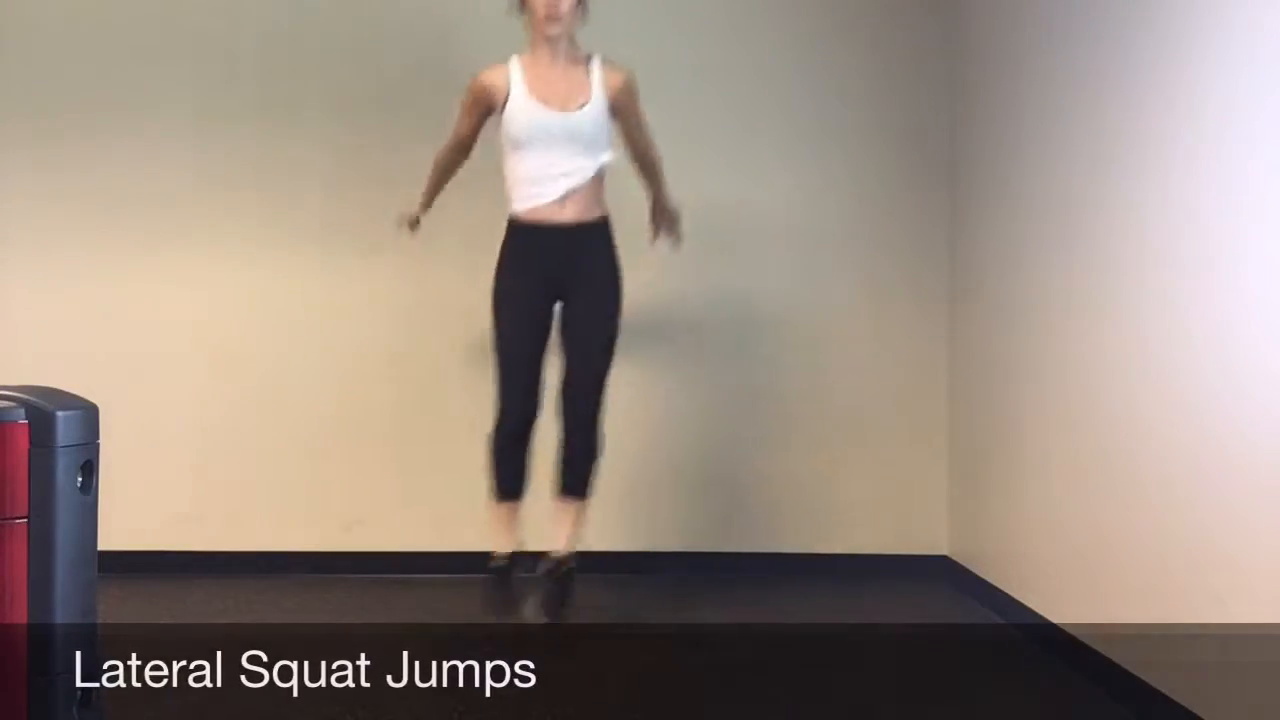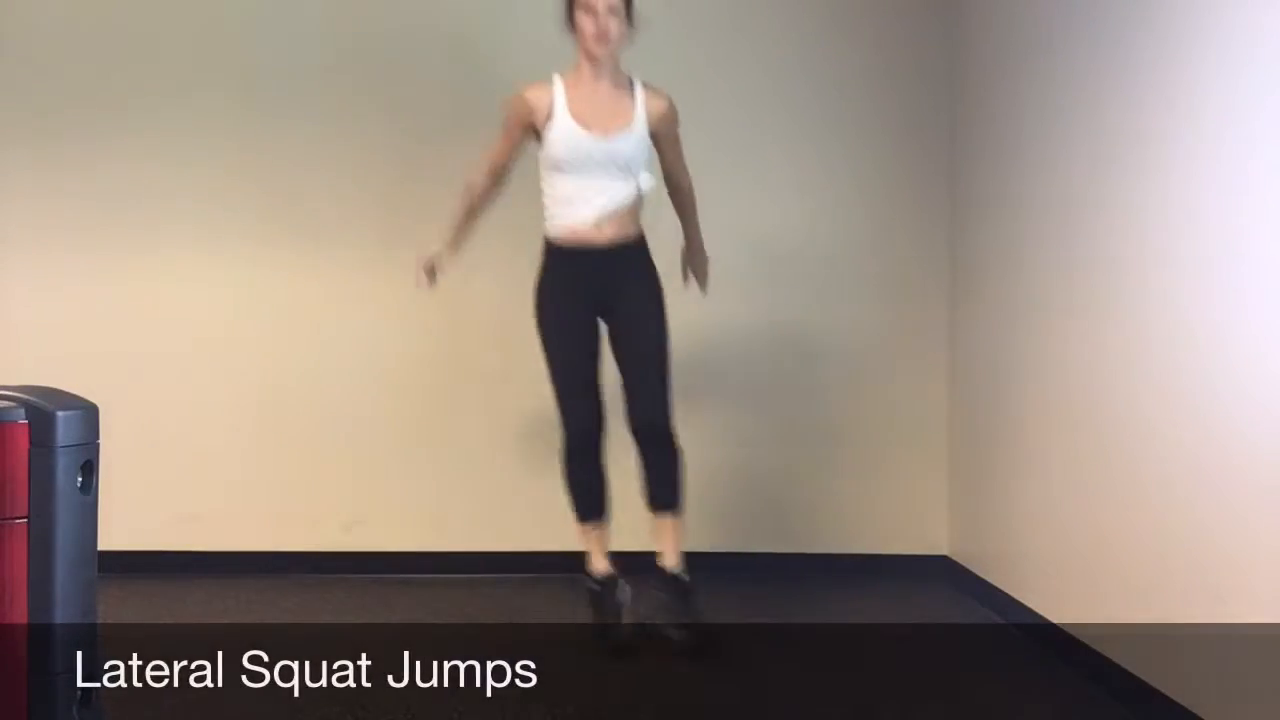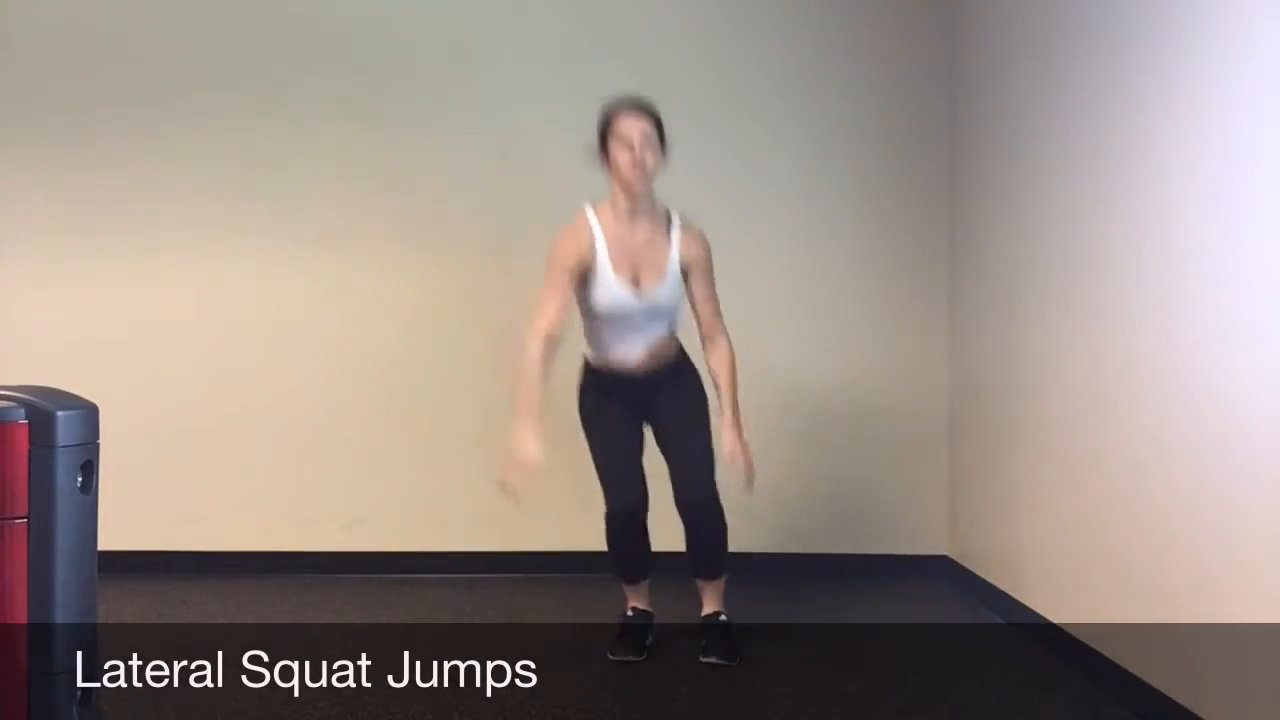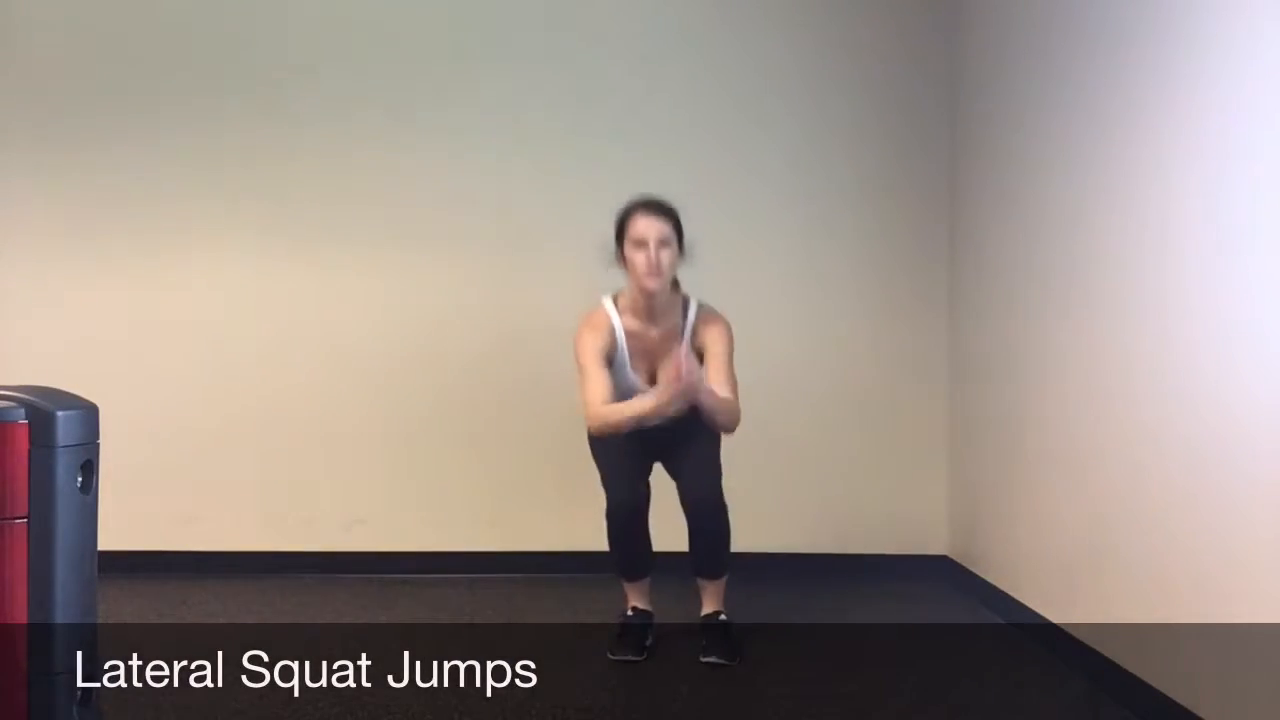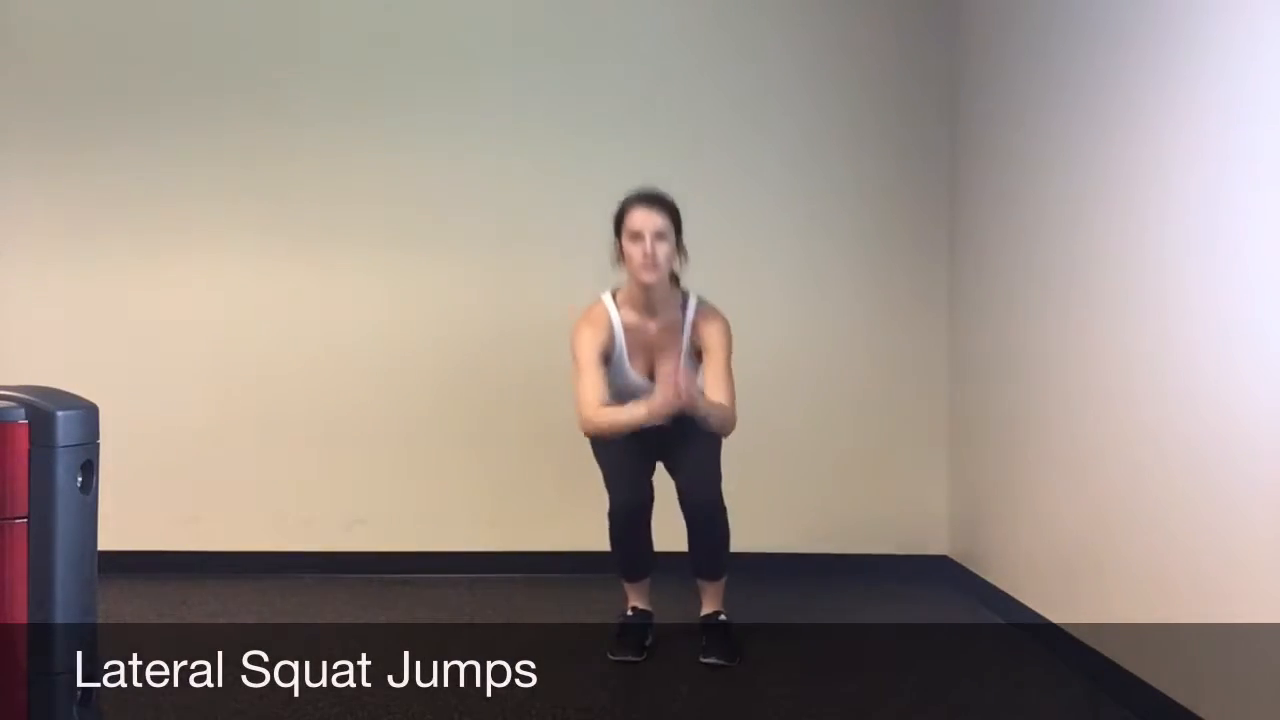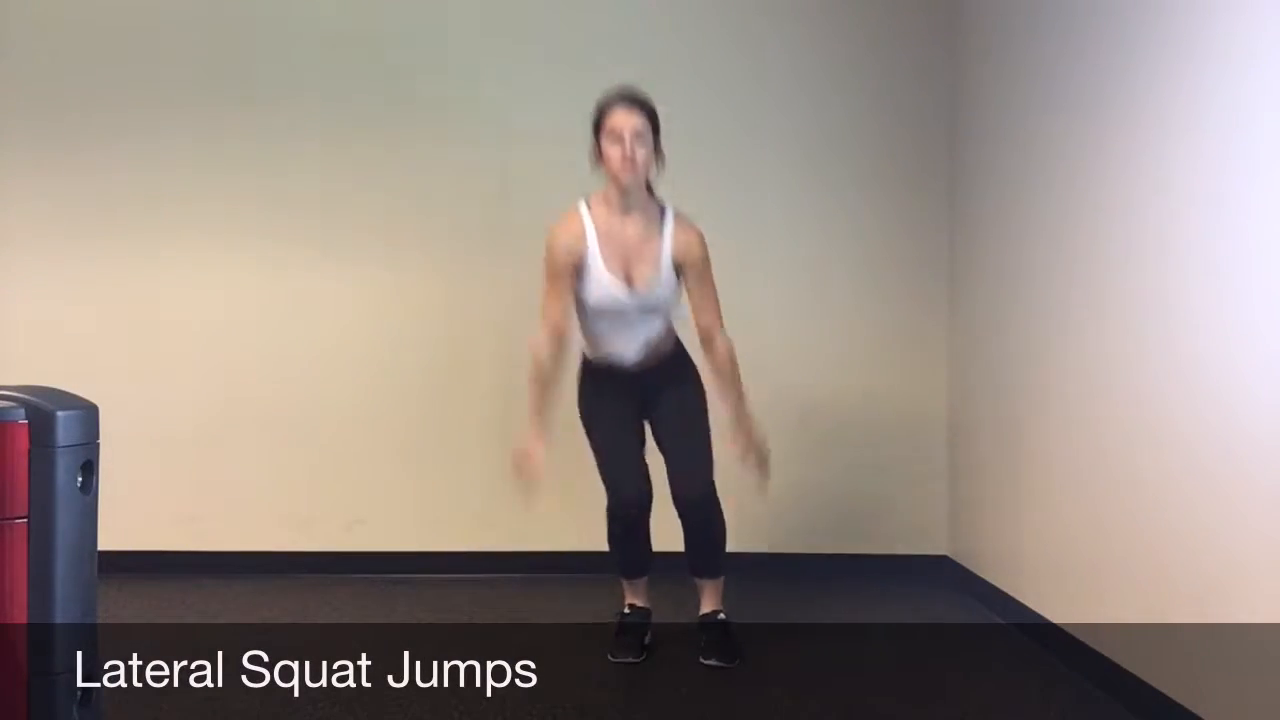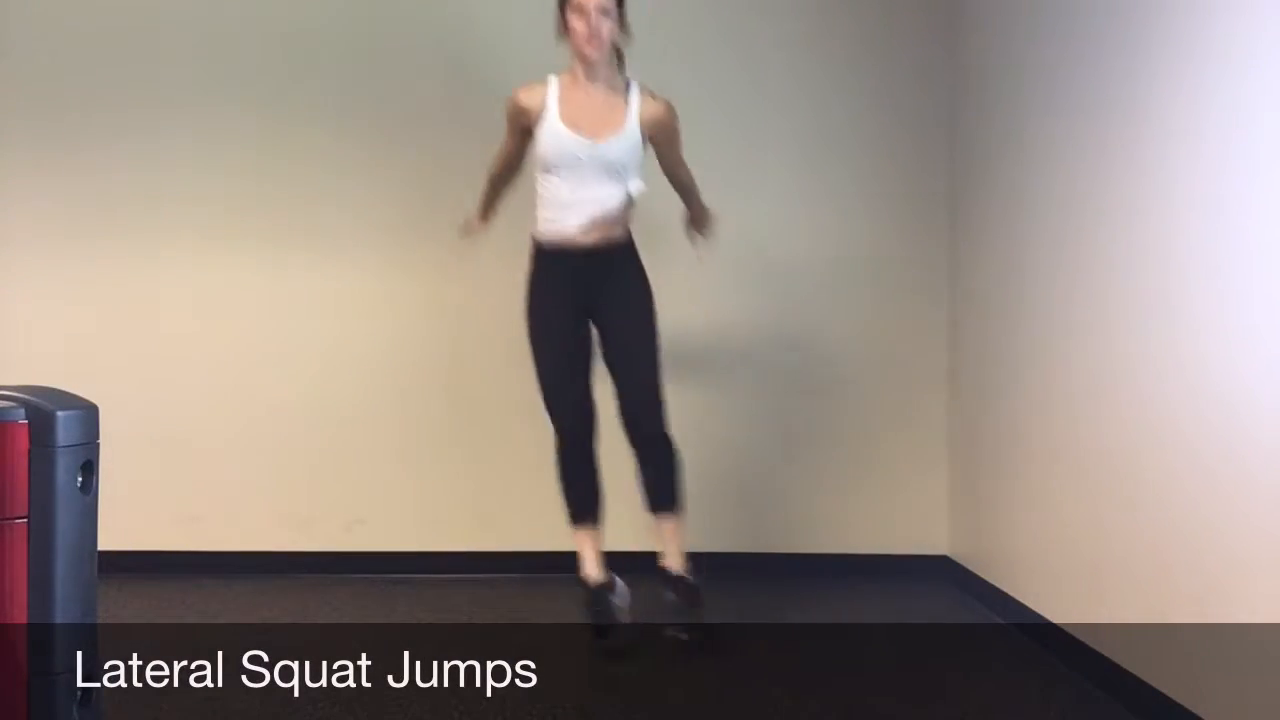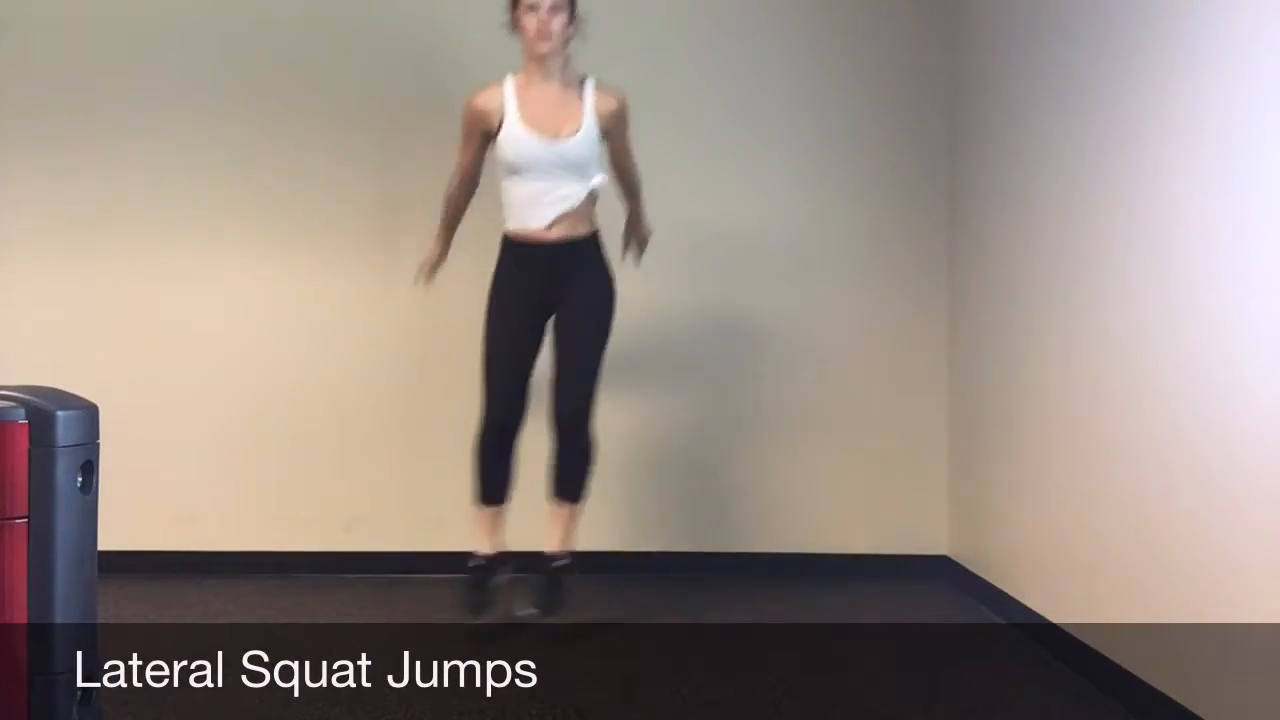
dt=0.2s
person 1, frame 1
left shoulder: (612, 80)
right shoulder: (497, 82)
left elbow: (642, 147)
right elbow: (457, 146)
left wrist: (662, 203)
right wrist: (423, 203)
left hip: (590, 256)
right hip: (523, 256)
left knee: (582, 406)
right knee: (516, 408)
left ankle: (563, 553)
right ankle: (503, 551)
person 1, frame 2
left shoulder: (654, 106)
right shoulder: (539, 101)
left elbow: (677, 180)
right elbow: (492, 175)
left wrist: (694, 244)
right wrist: (449, 246)
left hip: (631, 270)
right hip: (565, 274)
left knee: (652, 418)
right knee: (582, 424)
left ankle: (672, 569)
right ankle: (599, 569)
person 1, frame 3
left shoulder: (687, 240)
right shoulder: (581, 238)
left elbow: (716, 337)
right elbow: (542, 334)
left wrist: (732, 423)
right wrist: (527, 426)
left hip: (673, 380)
right hip: (606, 388)
left knee: (697, 493)
right knee: (625, 499)
left ankle: (714, 614)
right ankle: (636, 610)
person 1, frame 4
left shoulder: (708, 325)
right shoulder: (599, 327)
left elbow: (728, 416)
right elbow: (598, 416)
left wrist: (696, 389)
right wrist: (656, 398)
left hip: (688, 429)
right hip: (624, 433)
left knee: (707, 504)
right knee: (626, 503)
left ankle: (714, 614)
right ankle: (637, 610)
person 1, frame 5
left shoulder: (707, 321)
right shoulder: (596, 323)
left elbow: (725, 419)
right elbow: (591, 418)
left wrist: (694, 399)
right wrist: (649, 407)
left hip: (686, 429)
right hip: (623, 430)
left knee: (705, 503)
right knee: (628, 504)
left ankle: (713, 614)
right ankle: (637, 611)
person 1, frame 6
left shoulder: (683, 237)
right shoulder: (571, 234)
left elbow: (713, 334)
right elbow: (550, 337)
left wrist: (742, 418)
right wrist: (536, 426)
left hip: (671, 378)
right hip: (604, 384)
left knee: (697, 493)
right knee: (628, 494)
left ankle: (712, 613)
right ankle: (634, 608)
person 1, frame 7
left shoulder: (649, 111)
right shoulder: (531, 103)
left elbow: (676, 170)
right elbow: (506, 164)
left wrist: (697, 210)
right wrist: (483, 211)
left hip: (620, 277)
right hip: (552, 284)
left knee: (645, 421)
right knee: (572, 426)
left ankle: (674, 570)
right ankle: (595, 574)
person 1, frame 8
left shoulder: (605, 103)
right shoulder: (490, 105)
left elbow: (624, 168)
right elbow: (465, 180)
left wrist: (638, 221)
right wrist: (441, 244)
left hip: (584, 268)
right hip: (519, 268)
left knee: (572, 414)
right knee: (501, 414)
left ankle: (557, 554)
right ankle: (486, 553)
